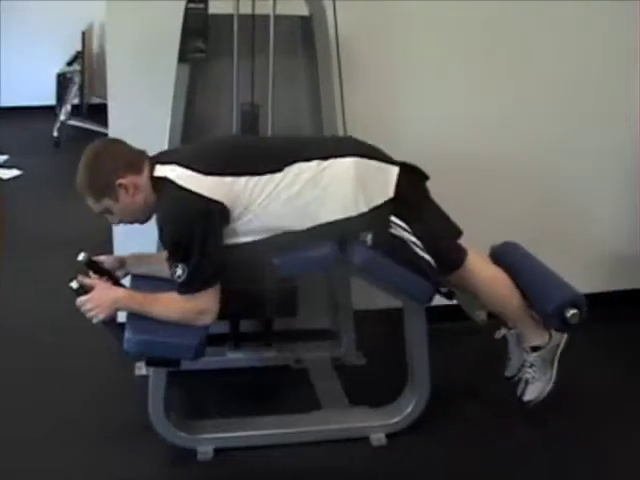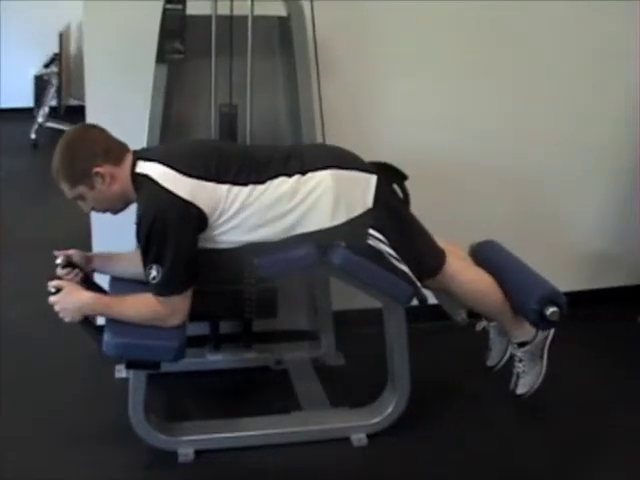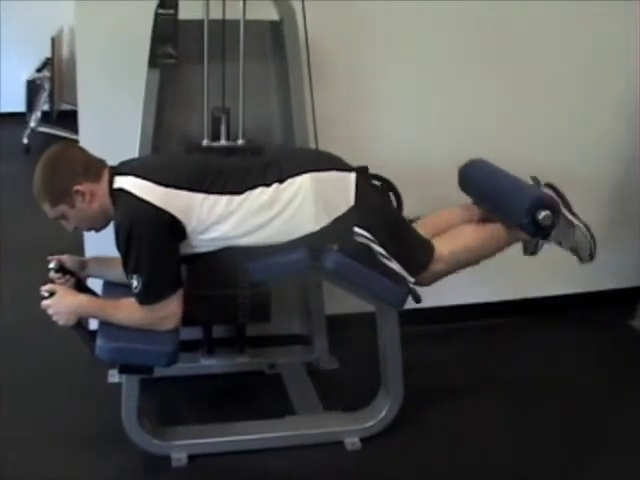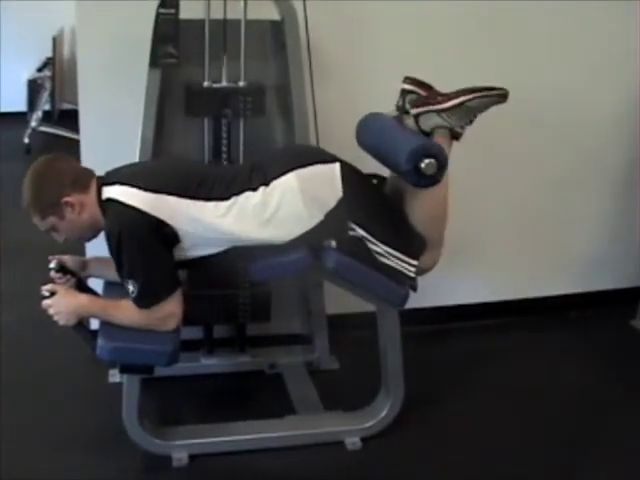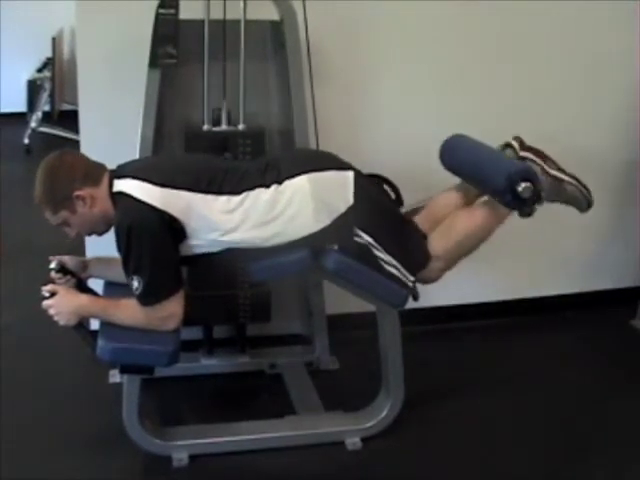
dt=1s
person 1, frame 1
left shoulder: (179, 202)
right shoulder: (171, 174)
left elbow: (201, 308)
right elbow: (189, 262)
left wrist: (121, 298)
right wrist: (126, 262)
left hip: (360, 190)
right hip: (345, 173)
left knee: (455, 265)
right knee: (447, 260)
left ankle: (537, 340)
right ankle: (517, 324)
person 1, frame 2
left shoulder: (161, 202)
right shoulder: (150, 168)
left elbow: (170, 309)
right elbow: (162, 266)
left wrist: (88, 302)
right wrist: (93, 262)
left hip: (340, 201)
right hip: (327, 179)
left knee: (435, 270)
right knee: (429, 258)
left ankle: (524, 333)
right ankle: (498, 315)
person 1, frame 3
left shoulder: (136, 214)
right shoulder: (130, 181)
left elbow: (163, 313)
right elbow: (154, 270)
left wrist: (83, 305)
right wrist: (87, 266)
left hip: (324, 206)
right hip: (314, 182)
left knee: (426, 265)
right knee: (416, 239)
person 1, frame 4
left shoulder: (124, 219)
right shoulder: (119, 187)
left elbow: (163, 314)
right elbow: (153, 268)
left wrist: (84, 305)
right wrist: (87, 266)
left hip: (317, 203)
right hip: (302, 176)
left knee: (422, 254)
right knee: (394, 223)
left ankle: (437, 127)
right ankle: (418, 122)
person 1, frame 5
left shoulder: (135, 215)
right shoulder: (129, 183)
left elbow: (165, 314)
right elbow: (155, 274)
left wrist: (85, 306)
right wrist: (88, 267)
left hip: (325, 205)
right hip: (314, 182)
left knee: (428, 263)
right knee: (415, 234)
